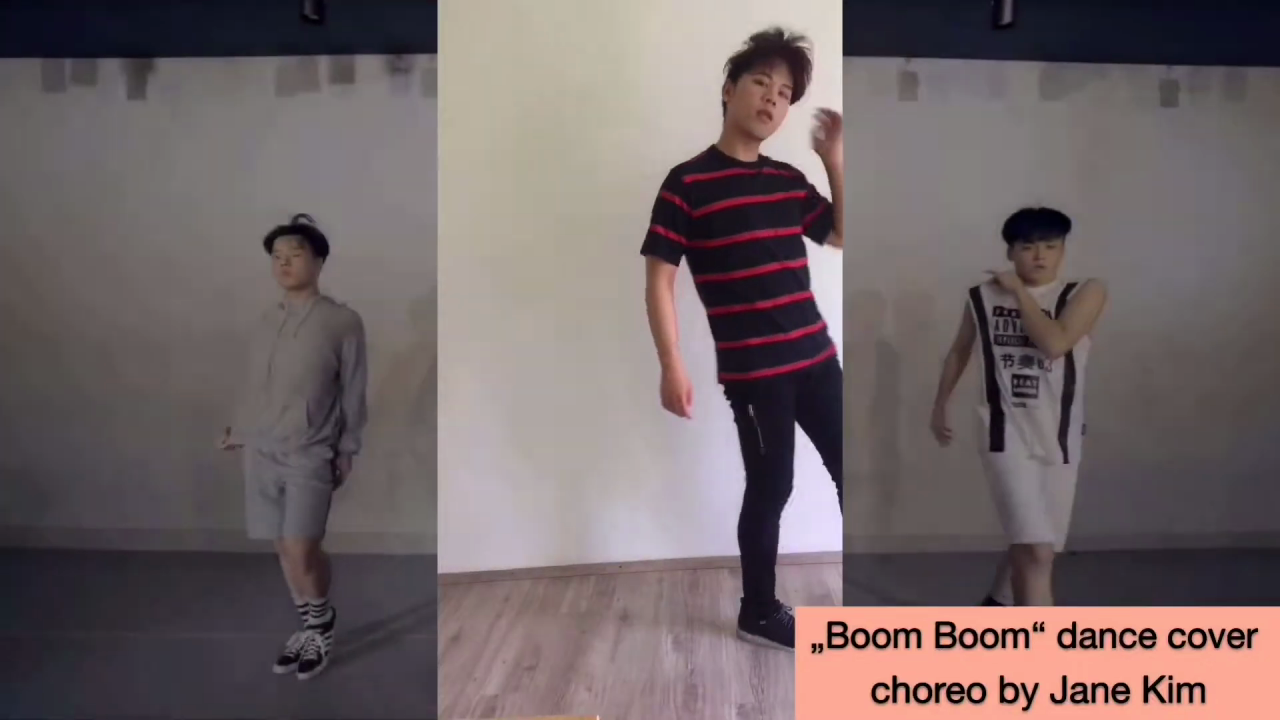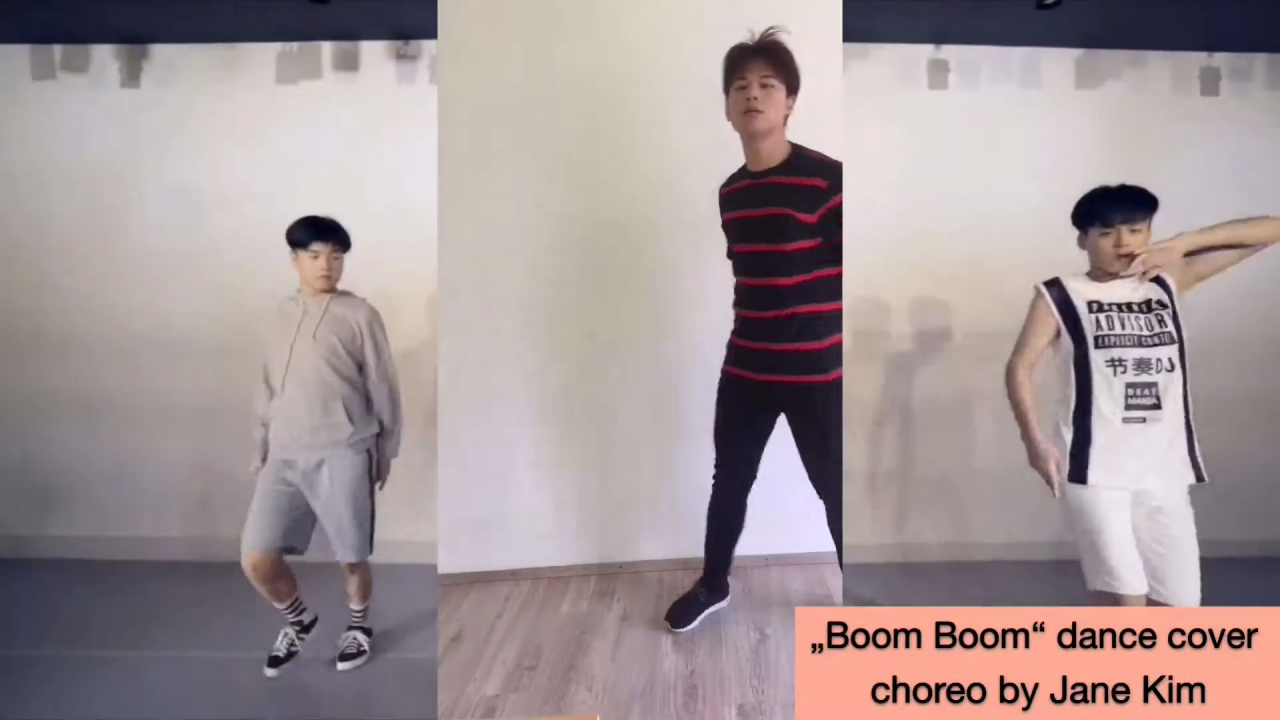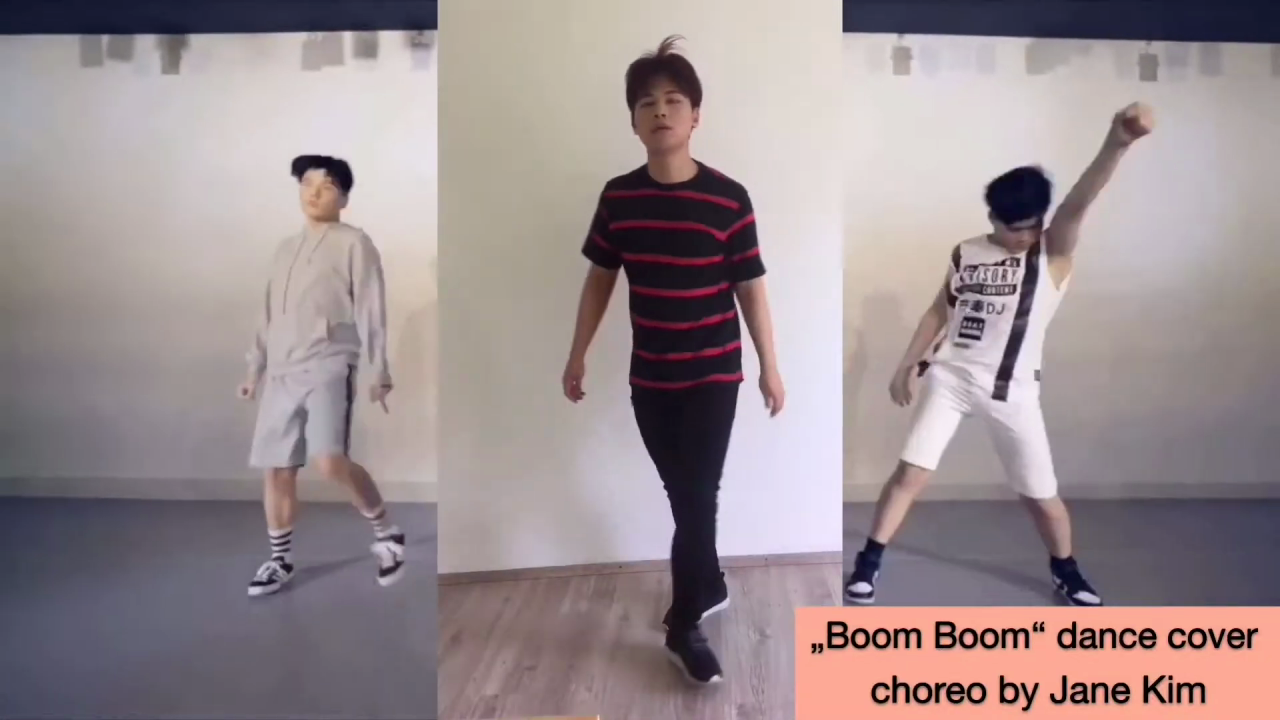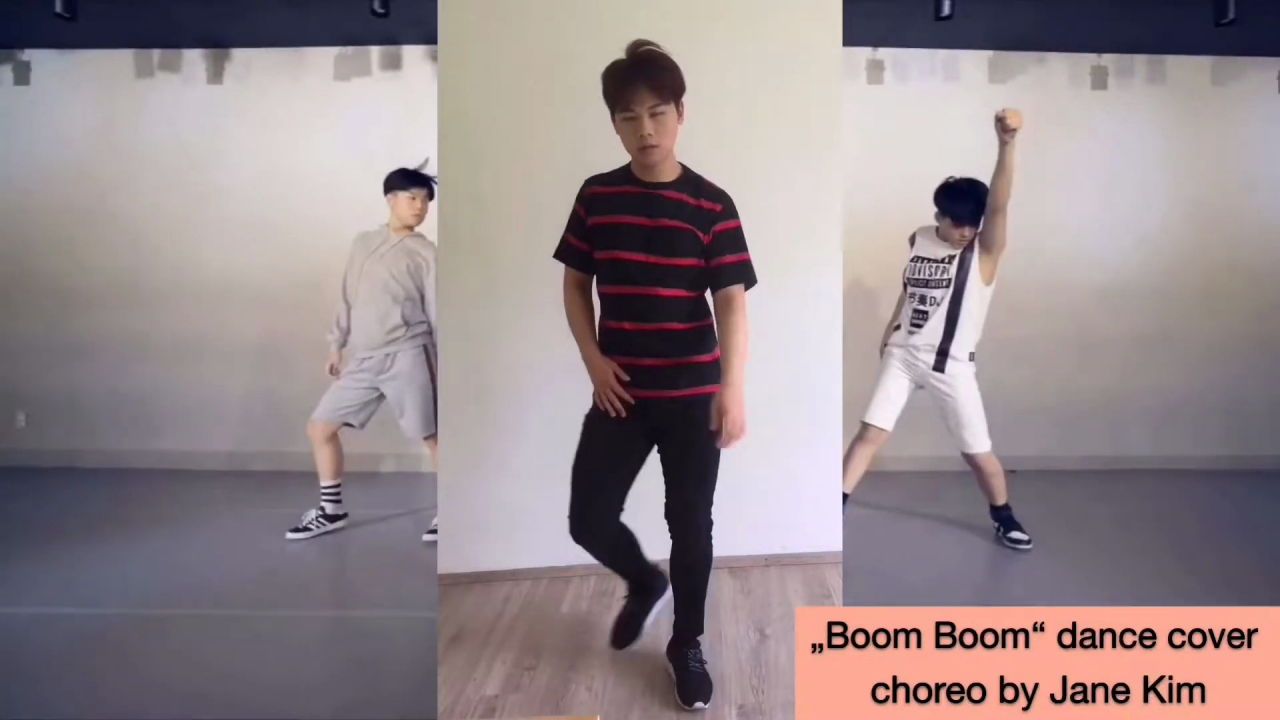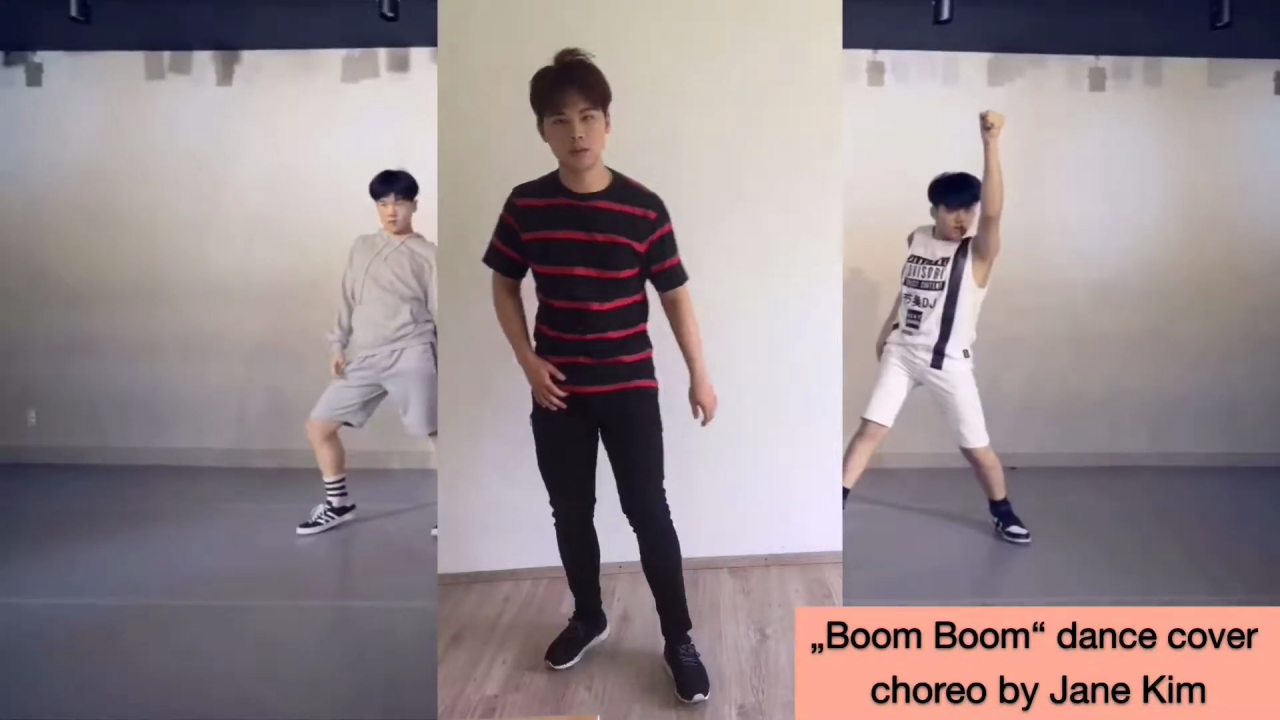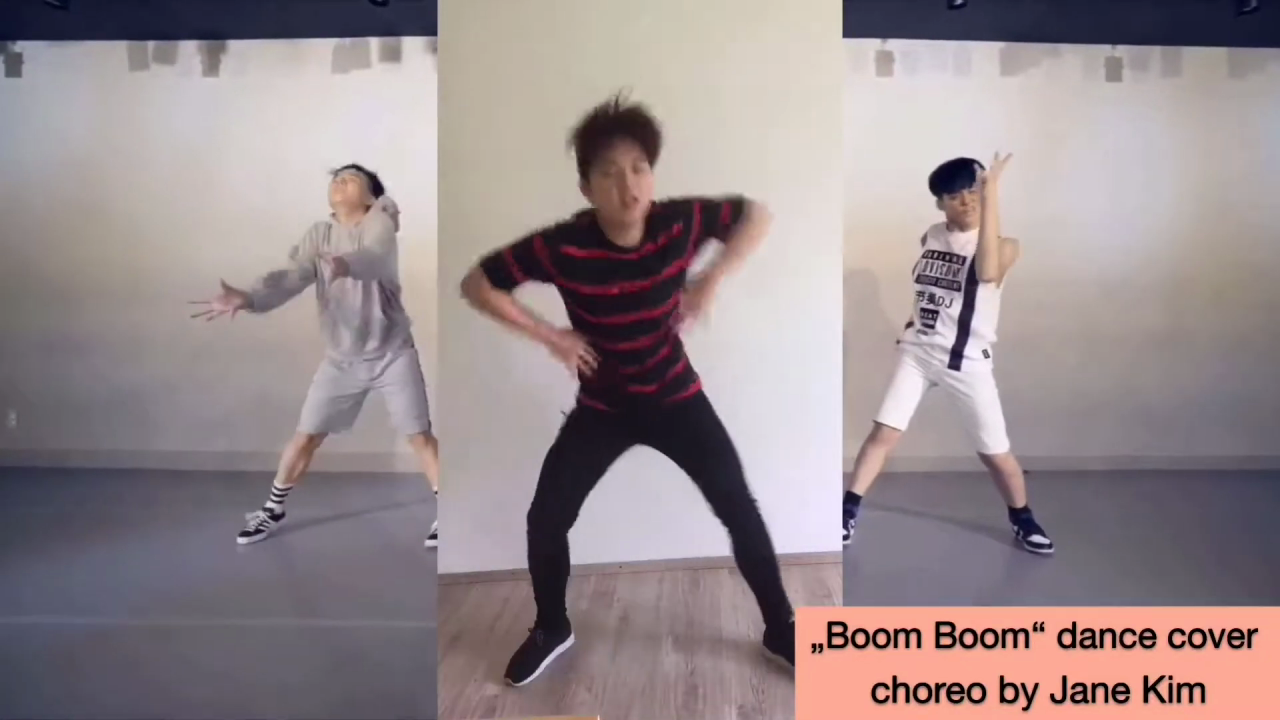
dt=0.7s
person 1, frame 1
left shoulder: (788, 179)
right shoulder: (689, 183)
left elbow: (842, 234)
right elbow: (659, 278)
left wrist: (833, 159)
right wrist: (672, 366)
left hip: (814, 356)
right hip: (751, 367)
left knee: (850, 469)
right knee: (770, 486)
right ankle: (759, 612)
person 1, frame 2
left shoulder: (824, 177)
right shoulder: (732, 192)
left elbow: (844, 268)
left wrist: (841, 355)
left hip: (816, 370)
right hip: (744, 368)
left knee: (834, 489)
right knee: (729, 480)
right ankle: (712, 584)
person 1, frame 3
left shoulder: (728, 197)
right shoulder: (618, 197)
left elbow: (751, 285)
right elbow: (600, 279)
left wrist: (769, 365)
right wrist: (578, 355)
left hip: (712, 374)
right hip: (650, 376)
left knee: (694, 495)
right knee: (685, 492)
left ankle: (686, 626)
right ankle: (709, 587)
person 1, frame 4
left shoulder: (712, 204)
right shoulder: (597, 195)
left elbow: (732, 300)
right elbow: (575, 284)
left wrist: (733, 387)
right wrist: (593, 360)
left hip: (694, 391)
right hip: (621, 391)
left knee: (690, 520)
right knee: (588, 519)
left ankle: (687, 643)
right ankle: (644, 581)
person 1, frame 5
left shoulder: (643, 208)
right shoulder: (525, 205)
left elbow: (675, 293)
right elbow: (505, 287)
left wrist: (699, 375)
right wrist: (529, 361)
left hip: (630, 385)
right hip: (557, 389)
left knee: (649, 510)
right knee: (570, 511)
left ankle: (678, 639)
right ankle: (588, 617)
person 1, frame 6
left shoulder: (677, 221)
right shoulder: (561, 245)
left elbow: (756, 216)
right elbow: (476, 285)
left wrist: (711, 280)
right wrist: (546, 334)
left hip: (673, 395)
right hip: (601, 404)
left knee: (738, 506)
right knee: (546, 517)
left ankle: (781, 628)
right ankle: (552, 628)
person 2, frame 1
left shoulder: (1085, 294)
right shoulder: (982, 297)
left elbow: (1054, 344)
right elbow: (959, 353)
left wrist: (1018, 292)
right wrist: (939, 409)
left hip: (1058, 441)
right hip: (1006, 437)
left knee: (1032, 550)
right knee: (1035, 549)
person 2, frame 2
left shoulder: (1169, 282)
right shoulder: (1058, 296)
right elbow: (1019, 367)
left wrist: (1183, 243)
right wrist: (1035, 438)
left hip: (1163, 469)
right hip: (1093, 465)
left knee: (1179, 602)
right knee: (1123, 599)
person 2, frame 3
left shoulder: (1053, 250)
right shoulder: (965, 254)
left elbow: (1079, 201)
right elbow: (939, 311)
left wrist: (1119, 142)
right wrist: (907, 364)
left hip: (1011, 388)
right hip: (949, 376)
left knee: (1041, 493)
right knee: (911, 472)
left ankle: (1065, 570)
right ankle: (869, 563)
person 2, frame 4
left shoulder: (986, 250)
right shoulder: (919, 240)
left elbow: (999, 203)
left wrist: (1006, 144)
right wrist: (889, 331)
left hip: (952, 364)
right hip: (903, 354)
left knee: (978, 451)
right knee: (871, 432)
left ankle: (1004, 517)
person 2, frame 5
left shoulder: (979, 251)
right shoulder: (917, 239)
left elbow: (993, 212)
left wrist: (990, 143)
right wrist: (888, 328)
left hip: (950, 362)
right hip: (901, 352)
left knee: (976, 447)
right knee: (870, 429)
left ankle: (1003, 512)
right ankle: (837, 504)
person 2, frame 6
left shoulder: (1004, 246)
right shoulder: (931, 237)
left elbow: (987, 272)
left wrist: (990, 194)
right wrist: (909, 332)
left hip: (968, 362)
right hip: (917, 352)
left knee: (996, 453)
right knee: (884, 432)
left ankle: (1023, 521)
right ankle: (846, 513)
person 3, frame 1
left shoulder: (342, 321)
right shoulder: (268, 320)
left elbow: (355, 391)
left wrist: (349, 449)
right wrist: (234, 429)
left hip: (310, 452)
right hip: (259, 450)
left knee: (302, 550)
right knee: (286, 549)
left ankle: (322, 620)
right ankle: (314, 626)
person 3, frame 2
left shoulder: (359, 315)
right shoulder: (283, 313)
left elbow: (382, 386)
left wrist: (386, 451)
right wrist: (262, 446)
left hip: (342, 453)
right hip: (285, 455)
left knee: (350, 558)
right knee: (256, 560)
left ankle: (359, 627)
right ankle: (298, 621)
person 3, frame 3
left shoulder: (353, 243)
right shoulder: (289, 247)
left elbow: (371, 312)
left wrist: (378, 370)
right wrist: (253, 369)
left hip: (328, 368)
right hip: (281, 374)
left knee: (328, 462)
right knee: (274, 471)
left ankle: (385, 529)
right ankle: (281, 561)
person 3, frame 4
left shoulder: (425, 253)
right shoulder: (362, 243)
left elbow: (437, 313)
left wrist: (440, 367)
right wrist: (336, 346)
left hip: (406, 356)
right hip: (362, 359)
left knee: (430, 436)
right knee: (319, 427)
right ankle: (332, 510)
person 3, frame 5
left shoulder: (426, 254)
right shoulder: (361, 247)
left elbow: (441, 313)
right elbow: (348, 301)
right wrist: (339, 345)
left hip: (411, 355)
right hip: (365, 358)
left knee: (436, 433)
right knee: (318, 426)
right ankle: (338, 505)
person 3, frame 6
left shoulder: (379, 223)
right shoulder: (318, 234)
left elbow: (374, 261)
right elbow: (290, 277)
left wrist: (345, 265)
right wrist: (246, 299)
left hip: (393, 355)
right hip: (342, 358)
left knee: (420, 436)
right knee: (306, 437)
right ankle: (273, 511)
